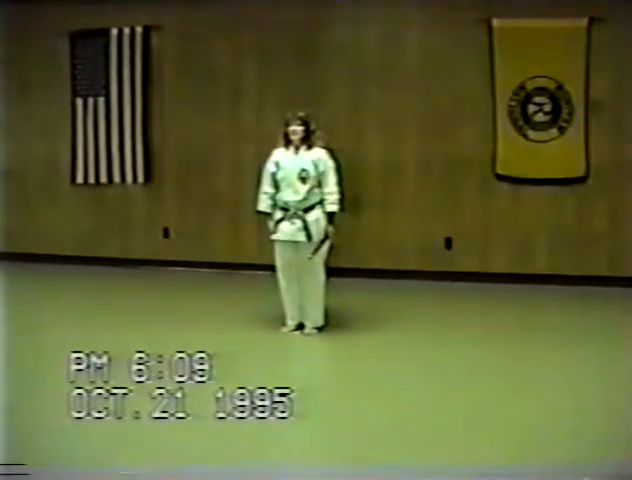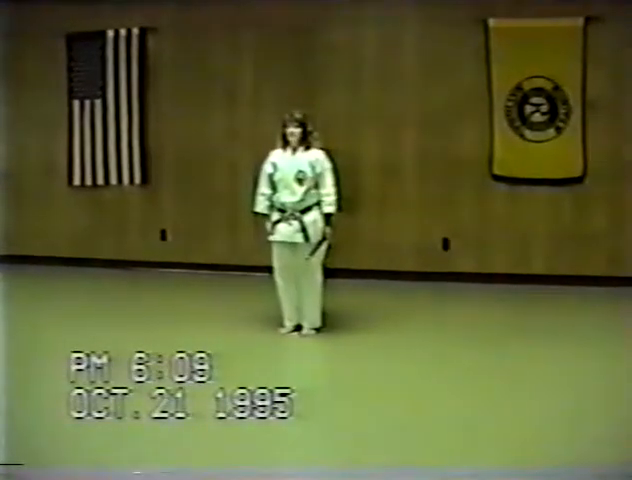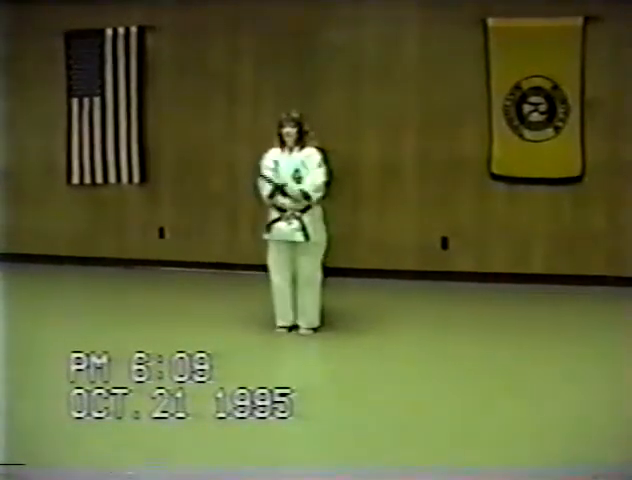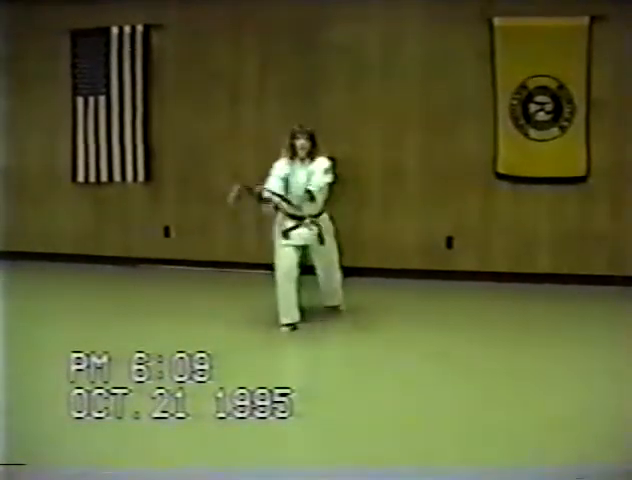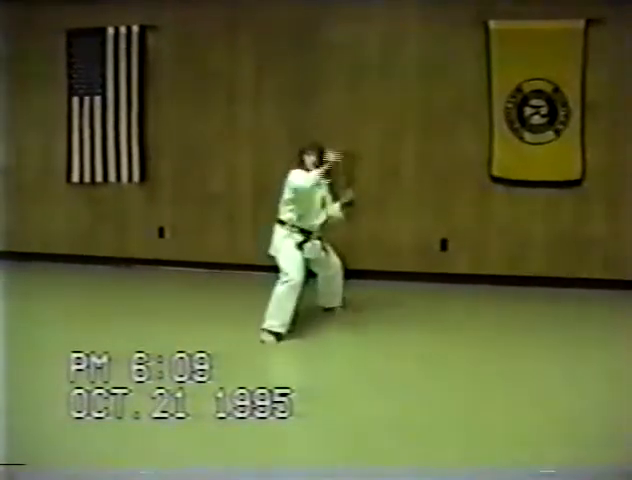
dt=0.5s
person 1, frame 1
left shoulder: (320, 155)
right shoulder: (277, 156)
left elbow: (330, 189)
right elbow: (267, 188)
left wrist: (330, 220)
right wrist: (269, 216)
left hip: (312, 220)
right hip: (284, 220)
left knee: (312, 271)
right knee: (286, 270)
left ankle: (313, 320)
right ankle: (293, 319)
person 1, frame 2
left shoulder: (317, 157)
right shoulder: (274, 157)
left elbow: (328, 191)
right elbow: (264, 189)
left wrist: (327, 222)
right wrist: (267, 218)
left hip: (309, 221)
right hip: (282, 221)
left knee: (309, 273)
right knee: (284, 272)
left ankle: (311, 322)
right ankle: (291, 320)
person 1, frame 3
left shoulder: (312, 155)
right shoulder: (271, 155)
left elbow: (317, 183)
right elbow: (265, 181)
left wrist: (302, 194)
right wrist: (273, 191)
left hip: (308, 220)
right hip: (279, 220)
left knee: (308, 273)
right knee: (279, 271)
left ankle: (308, 321)
right ankle: (284, 320)
person 1, frame 4
left shoulder: (323, 164)
right shoulder: (282, 165)
left elbow: (318, 186)
right elbow: (272, 188)
left wrist: (304, 198)
right wrist: (269, 197)
left hip: (317, 223)
right hip: (288, 224)
left knee: (328, 266)
right knee: (286, 270)
left ankle: (333, 301)
right ankle: (288, 318)
person 1, frame 5
left shoulder: (321, 183)
right shoulder: (296, 176)
left elbow: (329, 209)
right elbow: (305, 187)
left wrist: (343, 202)
right wrist: (325, 169)
left hip: (312, 237)
right hip: (289, 236)
left knee: (333, 267)
right knee: (292, 278)
left ankle: (329, 302)
right ankle: (273, 327)
